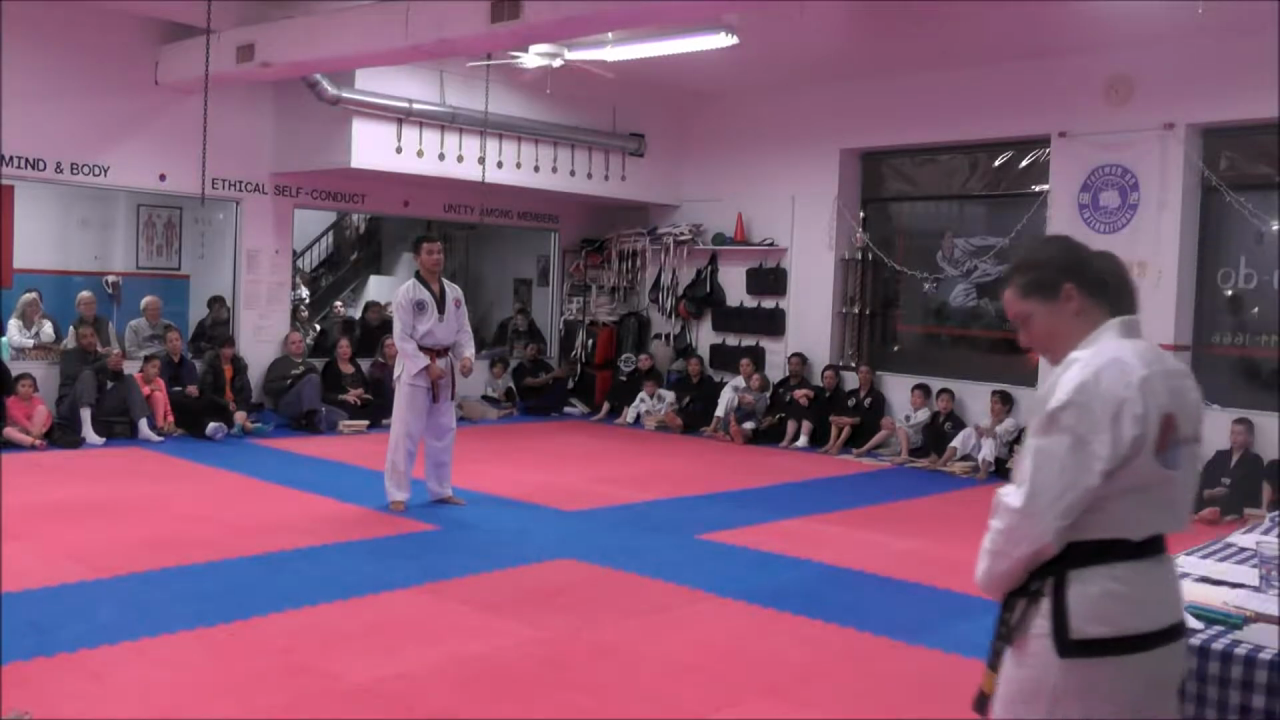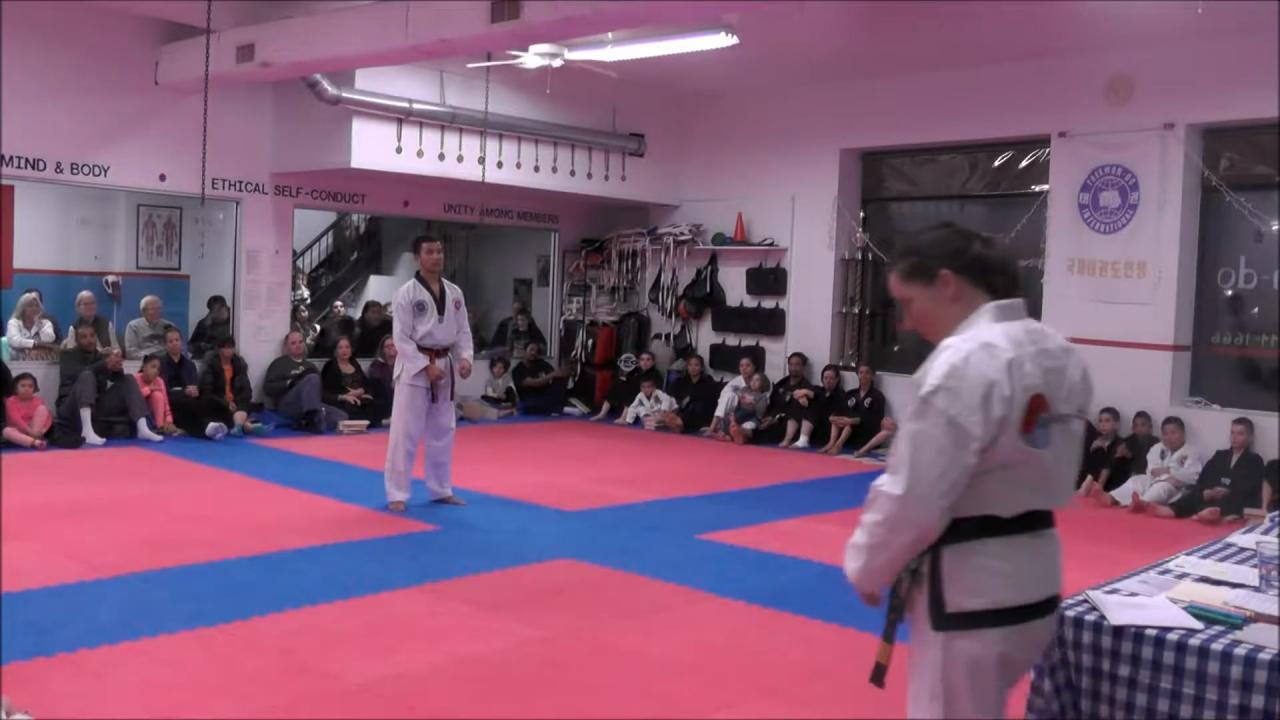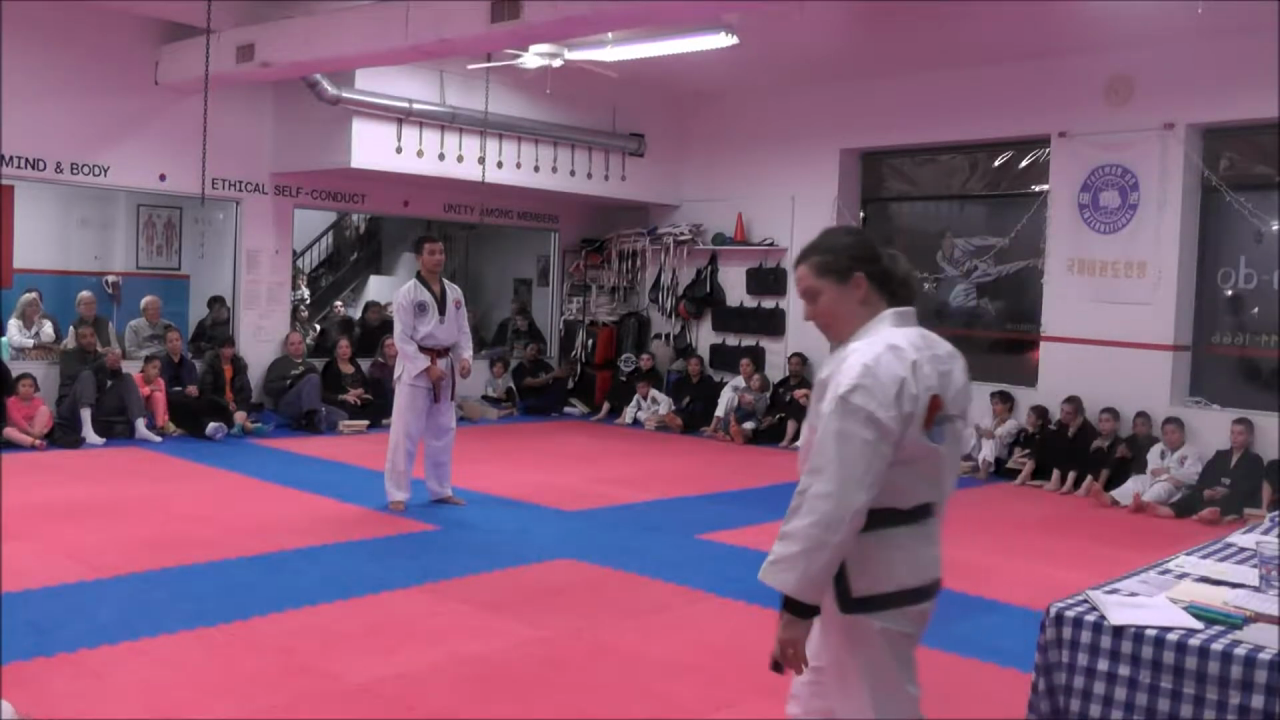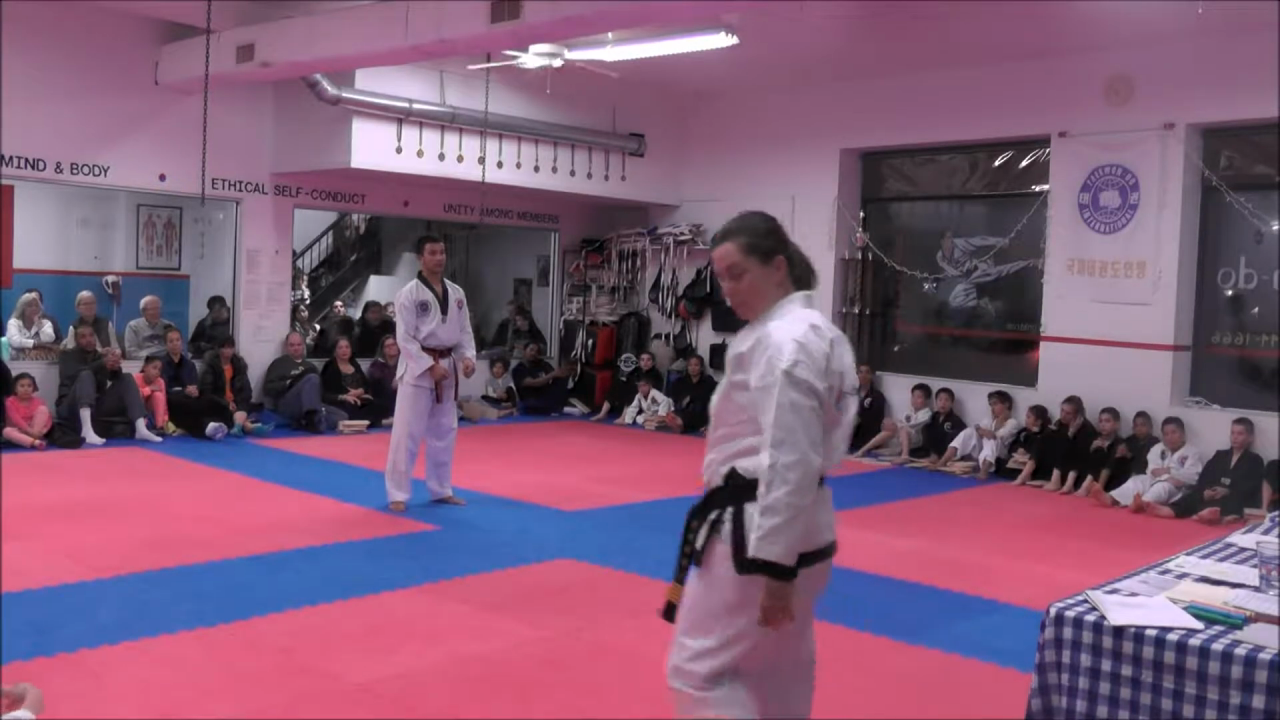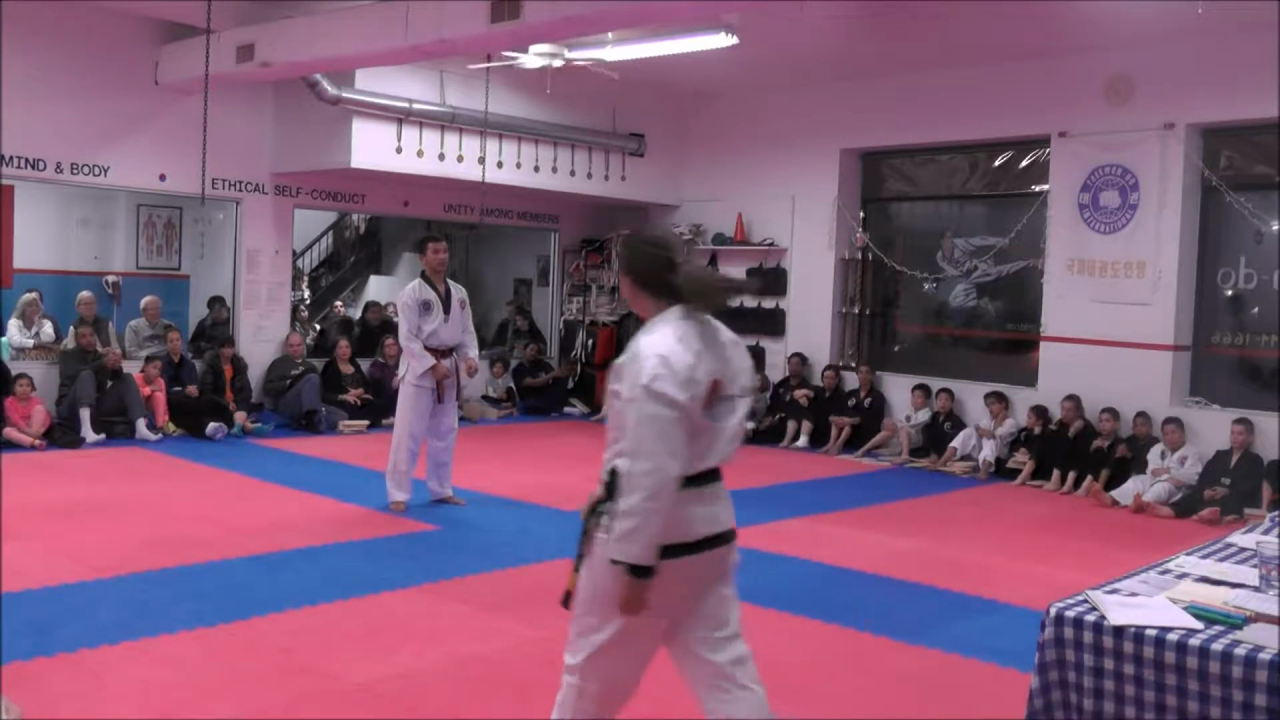
dt=0.3s
person 1, frame 1
left shoulder: (1088, 379)
right shoulder: (1171, 373)
left elbow: (1036, 511)
left wrist: (995, 574)
left hip: (1082, 613)
right hip: (1151, 603)
person 1, frame 2
left shoulder: (960, 366)
right shoulder: (1059, 351)
left elbow: (911, 497)
right elbow: (1046, 466)
left wrist: (867, 571)
left hip: (969, 581)
right hip: (1032, 567)
person 1, frame 3
left shoulder: (865, 367)
right shoulder: (939, 354)
left elbow: (833, 496)
left wrist: (795, 603)
left hip: (865, 568)
right hip: (910, 552)
person 1, frame 4
left shoulder: (782, 342)
right shoulder: (813, 331)
left elbow: (789, 463)
left wrist: (775, 566)
left hip: (761, 532)
right hip: (798, 528)
left knee: (700, 670)
right knee: (782, 673)
person 1, frame 5
left shoulder: (651, 355)
right shoulder: (722, 342)
left elbow: (649, 468)
left wrist: (636, 565)
right wrist: (613, 496)
left hip: (651, 529)
right hip: (708, 521)
left knee: (597, 656)
right knee: (720, 657)
person 2, frame 1
left shoulder: (454, 292)
right shoulder: (407, 292)
left elbow: (463, 330)
right elbow: (402, 337)
left wrist: (466, 356)
right wrist: (426, 365)
left hip: (445, 366)
right hip: (415, 368)
left knee: (443, 432)
right knee: (406, 433)
left ankle: (441, 489)
right ankle: (397, 493)
person 2, frame 2
left shoulder: (454, 292)
right shoulder: (407, 293)
left elbow: (462, 331)
right elbow: (401, 337)
left wrist: (464, 358)
right wrist: (425, 366)
left hip: (445, 366)
right hip: (414, 368)
left knee: (443, 432)
right knee: (405, 432)
left ankle: (441, 489)
right ankle: (397, 493)
person 2, frame 3
left shoulder: (454, 292)
right shoulder: (408, 293)
left elbow: (462, 331)
right elbow: (402, 338)
left wrist: (464, 358)
right wrist: (426, 367)
left hip: (445, 367)
right hip: (415, 369)
left knee: (443, 432)
right knee: (406, 433)
left ankle: (441, 489)
right ankle: (397, 493)
person 2, frame 4
left shoulder: (456, 293)
right shoulder: (410, 293)
left elbow: (464, 331)
right elbow: (405, 338)
left wrist: (467, 357)
right wrist: (430, 366)
left hip: (447, 367)
right hip: (418, 368)
left knee: (444, 432)
right knee: (407, 433)
left ankle: (441, 489)
right ankle: (398, 493)
person 2, frame 5
left shoulder: (459, 293)
right shoulder: (413, 292)
left elbow: (467, 331)
right elbow: (408, 337)
left wrist: (470, 357)
right wrist: (432, 365)
left hip: (449, 367)
right hip: (420, 368)
left knee: (445, 433)
right knee: (408, 432)
left ankle: (441, 489)
right ankle: (398, 493)
